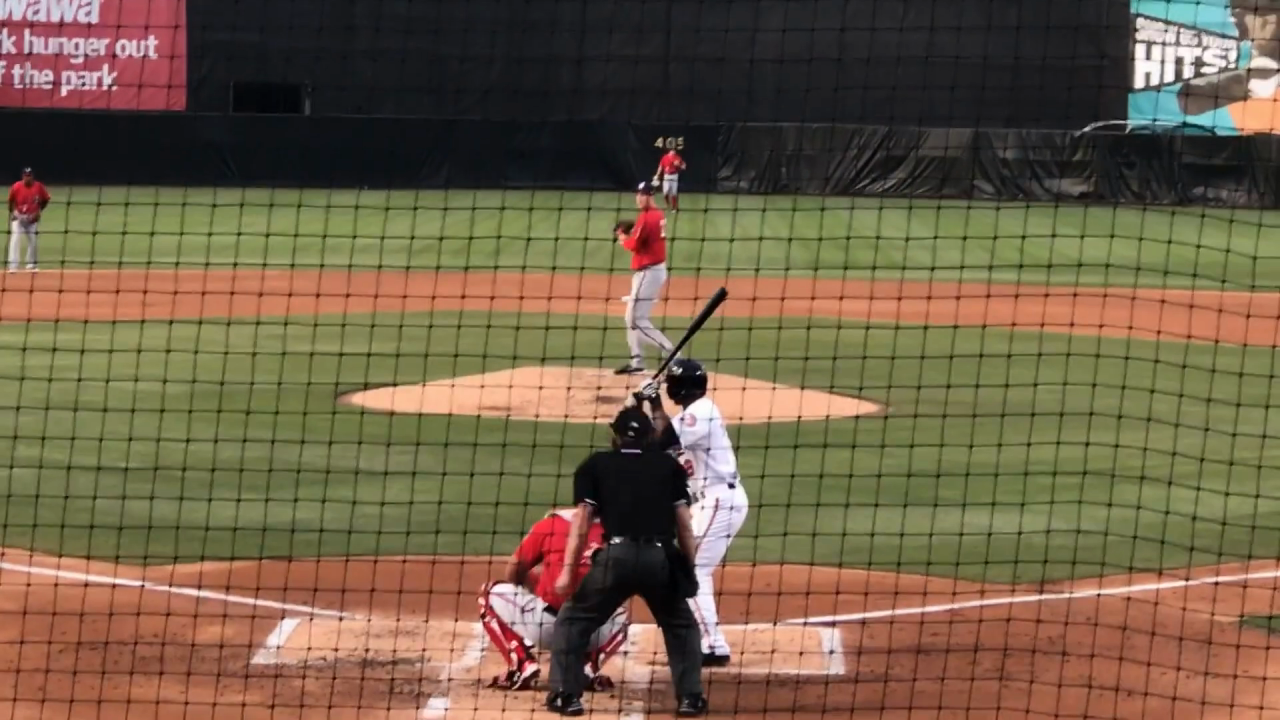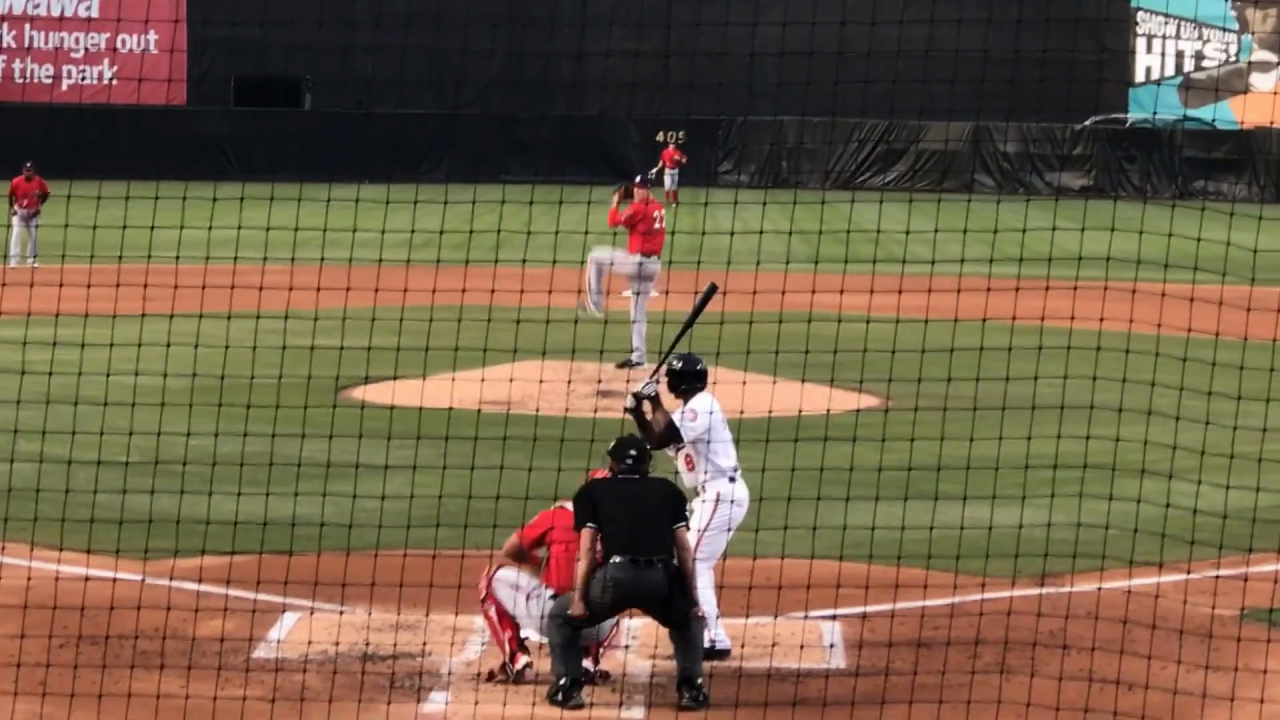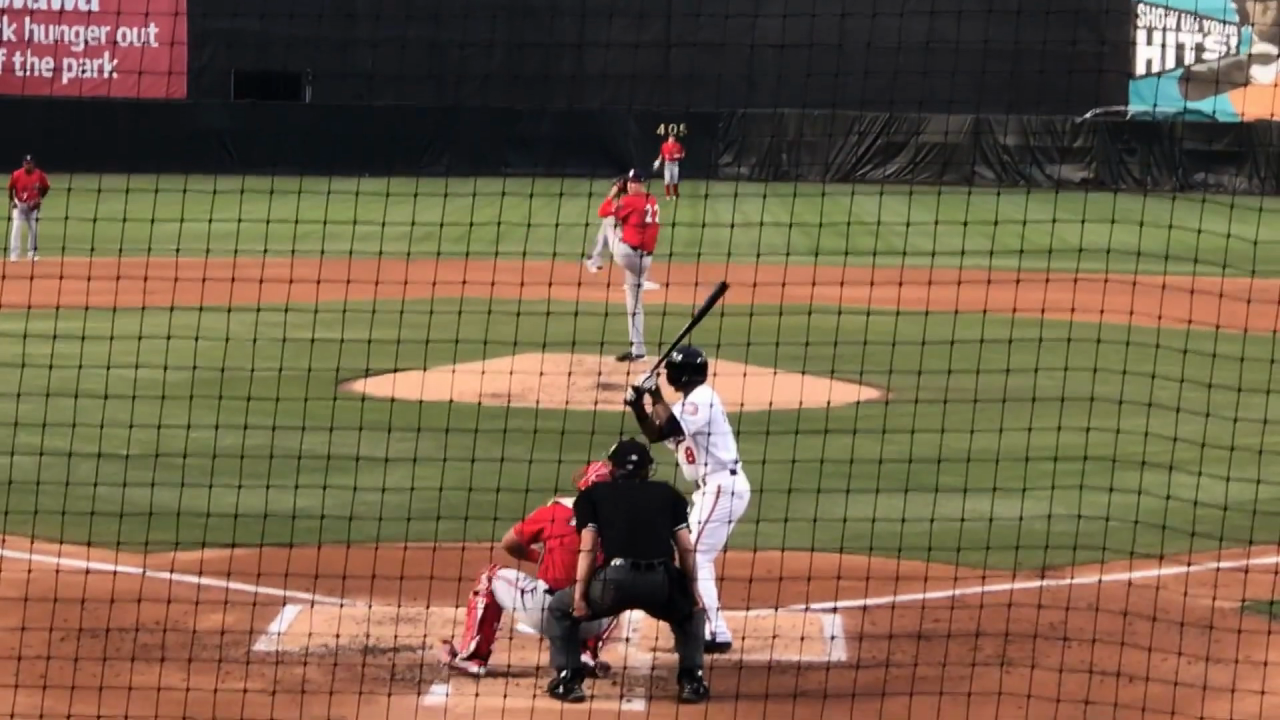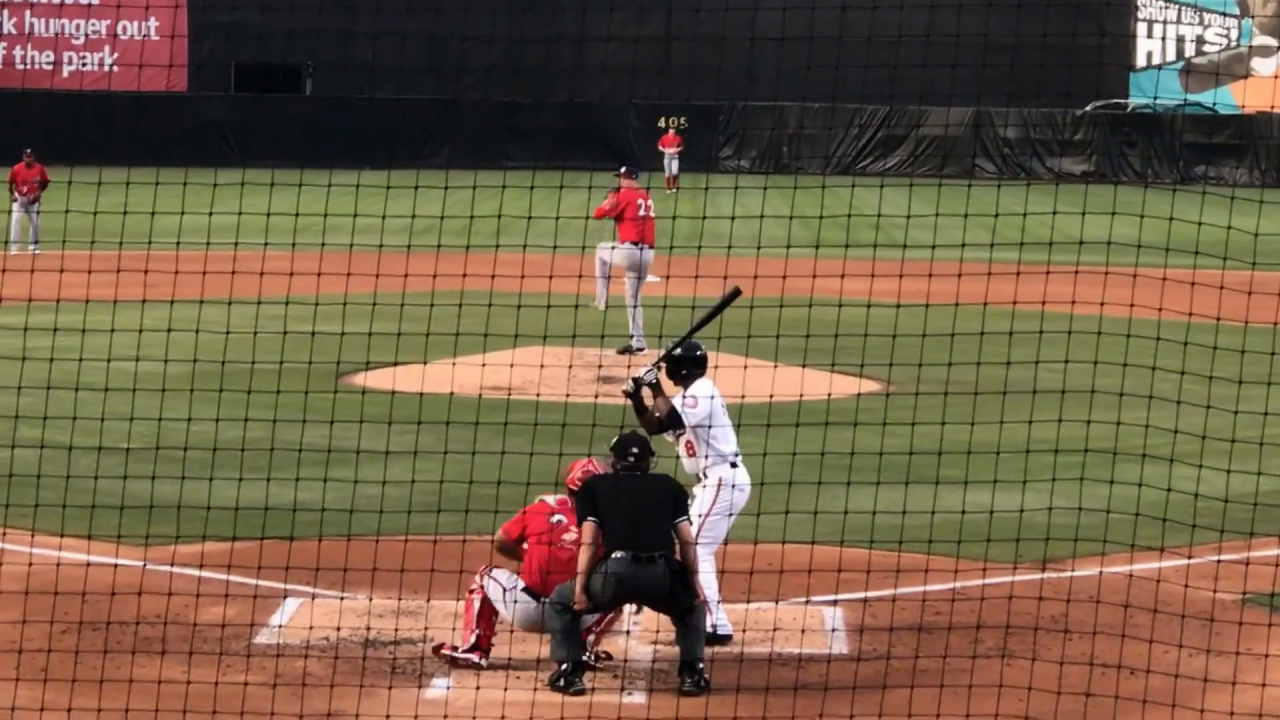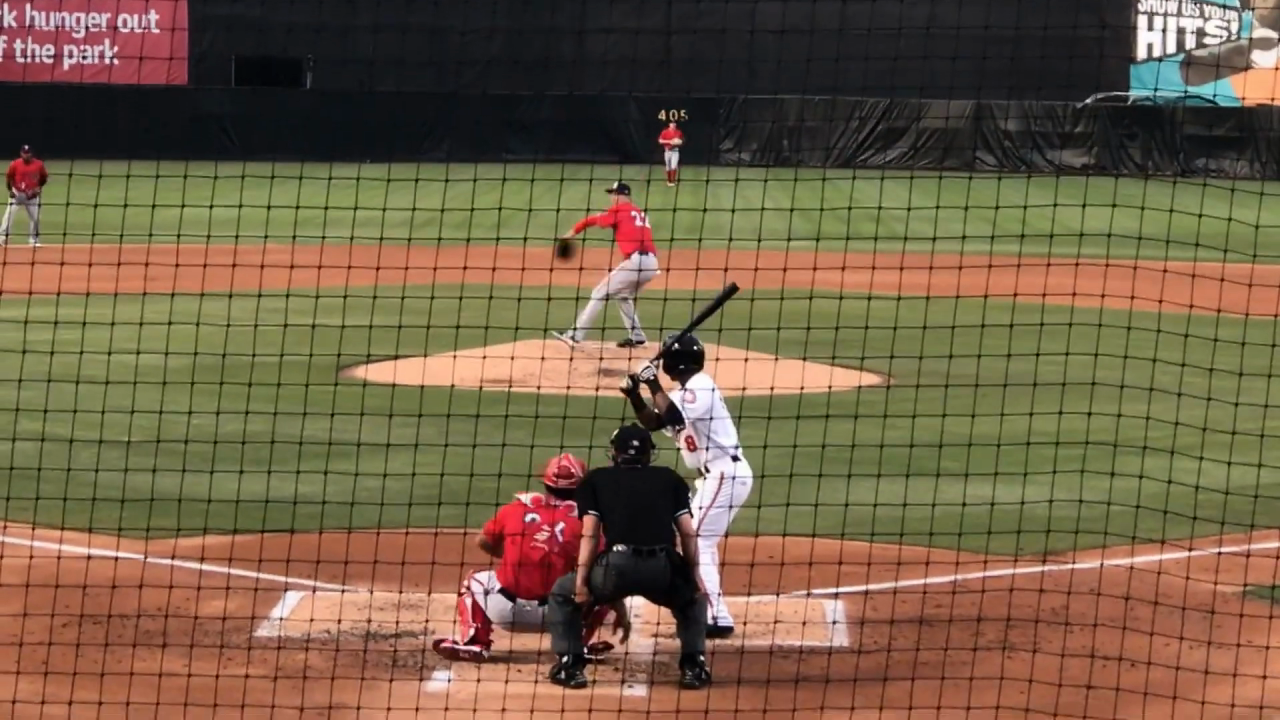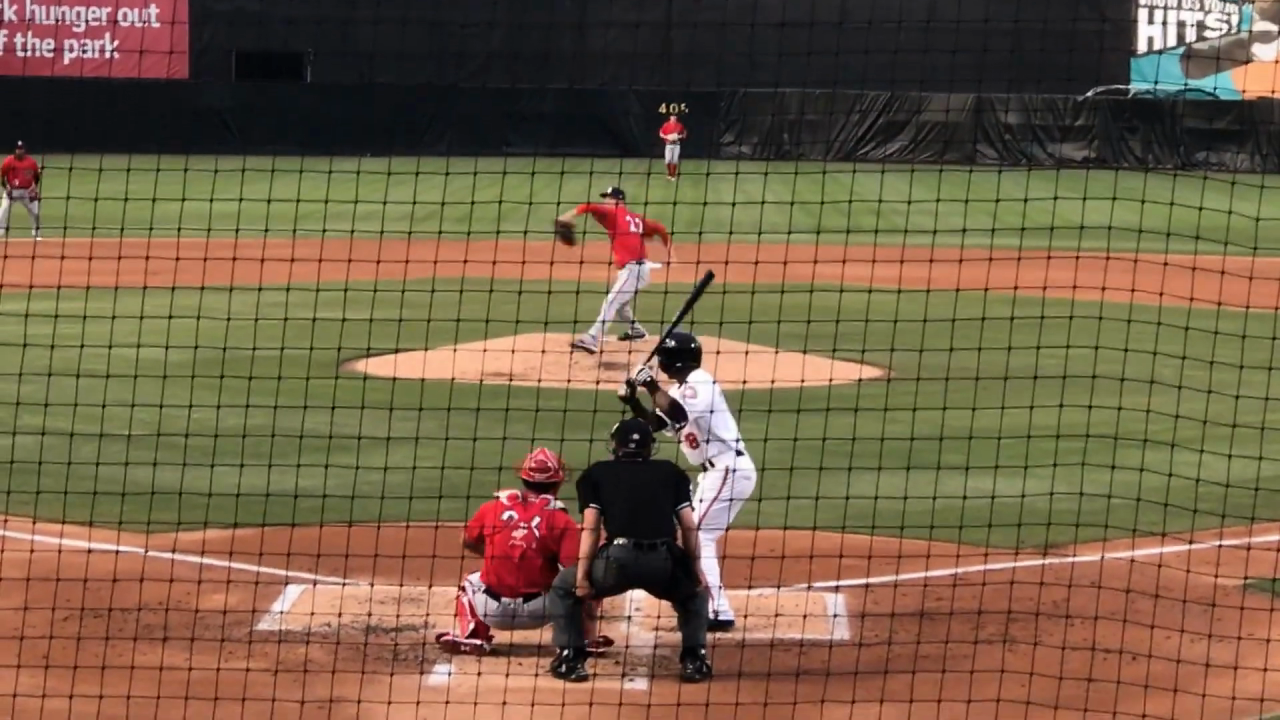
dt=0.2s
person 1, frame 1
left shoulder: (701, 411)
right shoulder: (692, 413)
left elbow: (664, 441)
right elbow: (663, 441)
left wrist: (656, 403)
left hip: (720, 500)
right hip: (713, 501)
left knee: (692, 572)
right knee: (692, 569)
left ankle: (714, 647)
right ankle: (704, 637)
person 1, frame 2
left shoulder: (702, 405)
right shoulder: (691, 407)
left elbow: (667, 436)
right elbow: (657, 440)
left wrist: (654, 401)
right wrist: (638, 412)
left hip: (722, 495)
right hip: (714, 495)
left knee: (693, 566)
right knee: (694, 563)
left ankle: (715, 641)
right ankle: (703, 630)
person 1, frame 3
left shoulder: (702, 399)
right shoulder: (689, 402)
left elbow: (668, 429)
right elbow: (656, 434)
left wrist: (655, 394)
right wrist: (637, 405)
left hip: (722, 487)
right hip: (713, 488)
left knee: (694, 558)
right knee: (696, 555)
left ankle: (716, 634)
right ankle: (705, 622)
person 1, frame 4
left shoulder: (702, 392)
right shoulder: (689, 395)
left elbow: (671, 420)
right elbow: (654, 426)
left wrist: (655, 388)
right wrist: (636, 397)
left hip: (723, 480)
right hip: (714, 481)
left knee: (696, 551)
right knee: (695, 548)
left ankle: (717, 626)
right ankle: (706, 614)
person 1, frame 5
left shoulder: (700, 386)
right shoulder: (686, 390)
left elbow: (672, 416)
right elbow: (654, 422)
left wrist: (653, 385)
right wrist: (634, 395)
left hip: (725, 474)
right hip: (716, 475)
left knee: (697, 543)
right knee: (700, 540)
left ankle: (718, 618)
right ankle: (708, 606)
person 1, frame 6
left shoulder: (700, 382)
right shoulder: (679, 389)
left elbow: (677, 414)
right elbow: (655, 424)
left wrist: (651, 386)
right wrist: (632, 400)
left hip: (730, 470)
right hip: (716, 471)
left knee: (697, 536)
right knee: (698, 533)
left ankle: (719, 613)
right ankle: (706, 598)
person 2, frame 1
left shoulder: (596, 464)
right shoulder: (668, 464)
left elbow: (581, 520)
right elbow: (684, 524)
left wrist: (567, 570)
right wrist: (688, 568)
left hip: (617, 555)
right hip: (660, 557)
left knee: (573, 619)
right knee: (680, 624)
left ankle: (566, 694)
person 2, frame 2
left shoulder: (594, 490)
right shoulder: (667, 489)
left elbow: (587, 547)
right elbow: (684, 548)
left wrist: (578, 596)
right wrist: (691, 595)
left hip: (616, 576)
right hip: (660, 578)
left knee: (562, 614)
right knee: (688, 619)
left ankle: (567, 688)
right ankle: (691, 688)
person 2, frame 3
left shoulder: (594, 493)
right shoulder: (668, 493)
left elbow: (588, 548)
right elbow: (685, 548)
left wrist: (579, 597)
right wrist: (693, 593)
left hip: (616, 579)
right hip: (660, 582)
left knee: (561, 607)
right knee: (690, 611)
left ankle: (568, 680)
right ankle: (692, 680)
person 2, frame 4
left shoulder: (595, 485)
right shoulder: (669, 486)
left elbow: (589, 541)
right elbow: (687, 540)
left wrist: (580, 590)
right wrist: (693, 586)
left hip: (616, 573)
right hip: (661, 576)
left knee: (562, 600)
right knee: (692, 604)
left ankle: (569, 672)
right ankle: (693, 673)
person 2, frame 5
left shoulder: (596, 479)
right shoulder: (670, 478)
left elbow: (590, 534)
right elbow: (688, 533)
left wrist: (581, 583)
right wrist: (693, 579)
left hip: (618, 566)
right hip: (662, 569)
left knee: (563, 592)
right knee: (693, 598)
left ankle: (570, 665)
right ankle: (694, 665)
person 2, frame 6
left shoulder: (597, 473)
right shoulder: (671, 472)
left elbow: (591, 528)
right elbow: (689, 527)
left wrist: (582, 577)
right wrist: (694, 573)
left hip: (619, 559)
right hip: (663, 563)
left knee: (564, 586)
right knee: (694, 592)
left ankle: (571, 658)
right ankle: (695, 659)
person 3, frame 1
left shoulder: (554, 523)
left elbow: (512, 573)
left wrist: (535, 579)
left hip: (545, 623)
right hip: (592, 634)
left knee: (490, 596)
right knee: (621, 617)
left ankle: (522, 664)
right ankle: (588, 666)
person 3, frame 2
left shoulder: (559, 515)
left elbow: (510, 550)
left wrist: (538, 564)
left hip: (551, 612)
right hip: (592, 628)
left knee: (494, 579)
right knee: (610, 618)
left ankle: (516, 659)
right ankle: (588, 660)
person 3, frame 3
left shoulder: (555, 511)
left elbow: (509, 544)
left hip: (545, 608)
right hip: (591, 623)
left knee: (492, 578)
left ankle: (471, 657)
right ankle: (588, 655)
person 3, frame 4
left shoulder: (542, 508)
left elbow: (500, 543)
left hip: (525, 610)
left knee: (486, 577)
left ankle: (473, 650)
right ankle: (582, 647)
person 3, frame 5
left shoulder: (516, 508)
right shoulder: (582, 524)
left elbow: (484, 542)
right wrist: (621, 613)
left hip: (503, 609)
left knee: (474, 581)
left ankle: (473, 644)
person 3, frame 6
left shoulder: (495, 506)
right shoulder: (561, 521)
left elbow: (468, 542)
right wrist: (590, 615)
left hip: (492, 610)
right hip: (538, 611)
left knee: (470, 582)
left ankle: (472, 637)
person 4, frame 1
left shoulder: (646, 217)
right shoulder: (657, 215)
left elbow: (634, 244)
left wrist: (622, 238)
right wrist: (628, 235)
left hip: (648, 272)
right hip: (649, 271)
left knee: (639, 321)
right knee: (631, 316)
right ankle: (636, 361)
person 4, frame 2
left shoulder: (640, 208)
right shoulder: (659, 208)
left elbow: (614, 221)
left wrist: (615, 203)
right wrist: (622, 205)
left hip: (638, 261)
right hip: (653, 264)
left knee: (596, 256)
right knee: (638, 310)
left ankle: (593, 305)
right ankle: (638, 356)
person 4, frame 3
left shoulder: (632, 201)
right shoulder: (653, 203)
left elbow: (603, 212)
left wrist: (613, 194)
right wrist: (622, 198)
left hip: (628, 253)
right hip: (644, 259)
right knee: (634, 304)
right ankle: (638, 349)
person 4, frame 4
left shoulder: (624, 195)
right shoulder: (647, 198)
left elbow: (598, 214)
left wrist: (610, 200)
left hip: (629, 251)
right hip: (647, 254)
left knee: (602, 251)
right knee: (633, 298)
left ankle: (601, 299)
right ankle: (637, 342)
person 4, frame 5
left shoulder: (618, 210)
right shoulder: (640, 213)
left elbow: (591, 221)
left wrist: (571, 233)
left hip: (636, 261)
right hip: (651, 263)
left knee: (600, 294)
right knee: (623, 296)
left ankle: (574, 335)
right ankle: (637, 336)
person 4, frame 6
left shoulder: (613, 213)
right shoulder: (637, 219)
left elbow: (594, 208)
right elbow: (661, 230)
left wrist: (572, 214)
right wrist: (669, 248)
left hip: (633, 270)
right hip: (634, 268)
left knee: (612, 303)
right knee: (622, 299)
left ankle: (591, 340)
right ankle: (636, 331)
